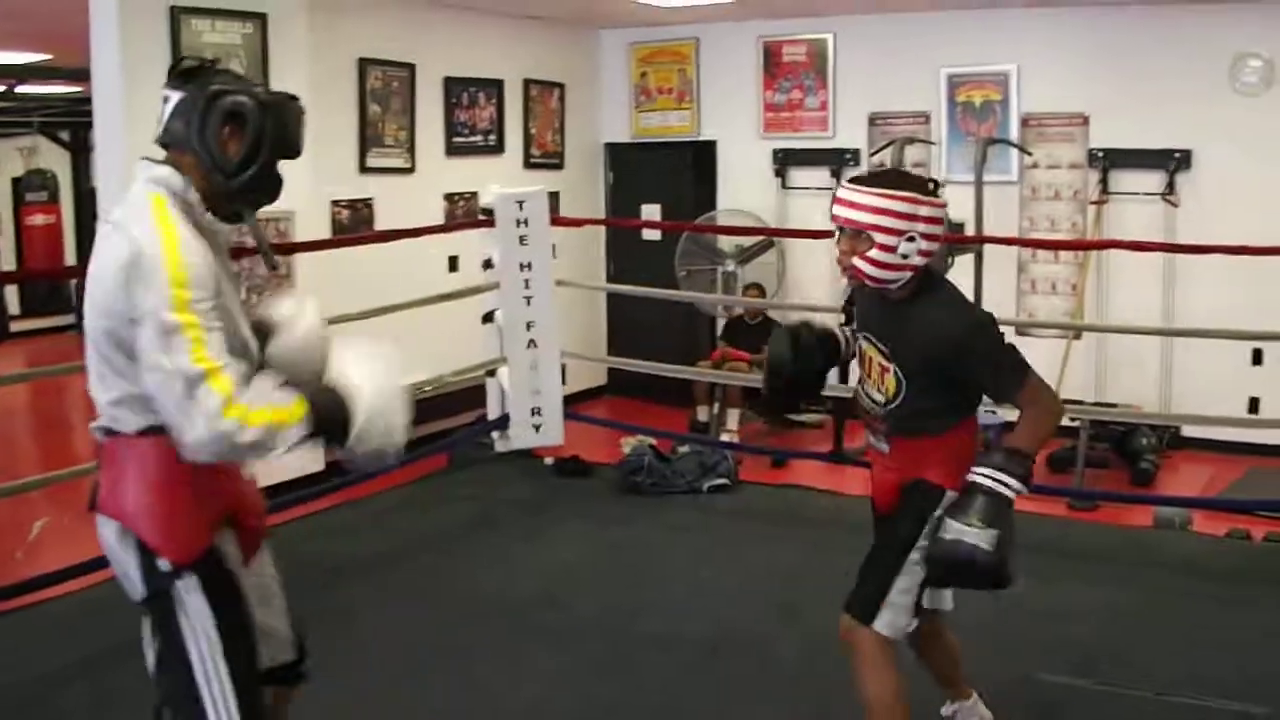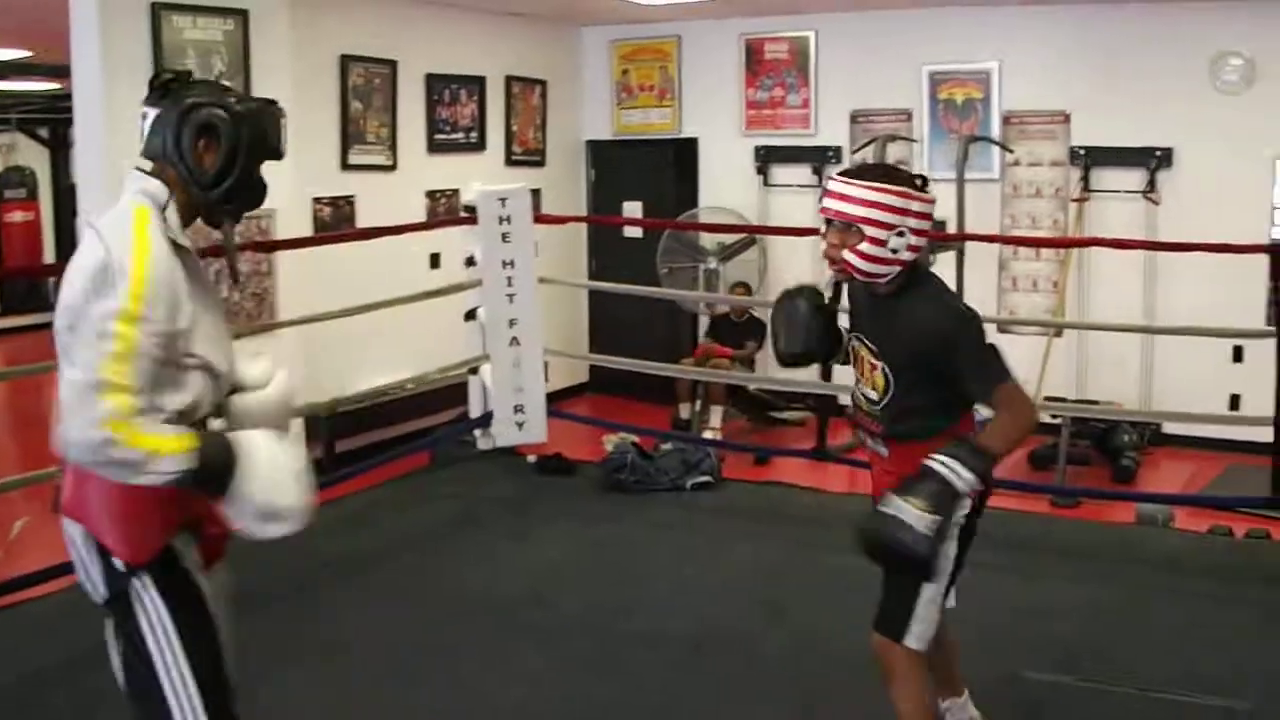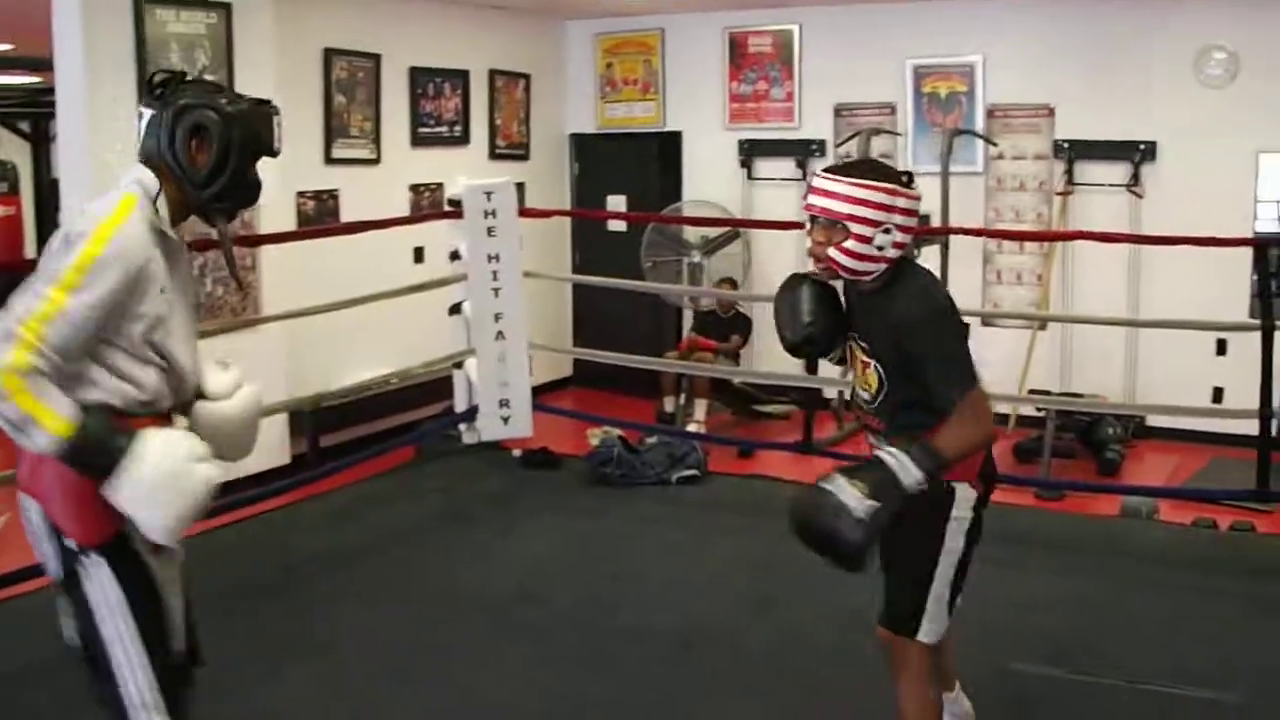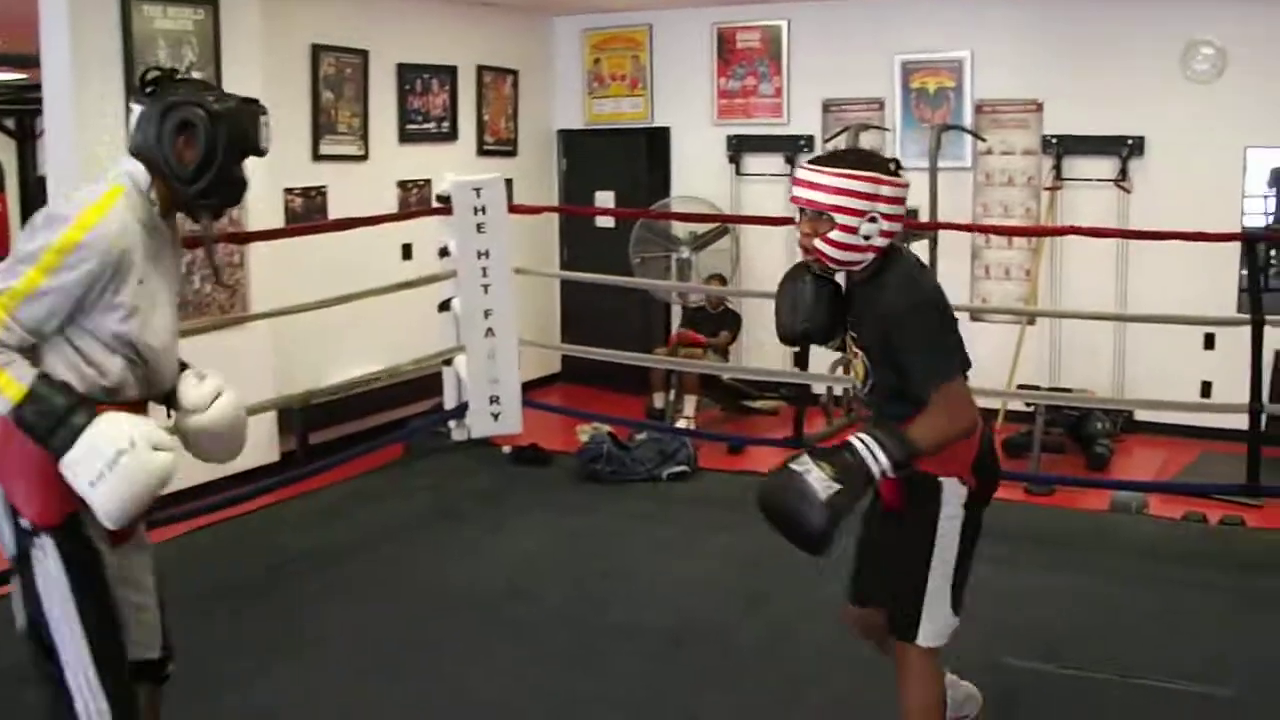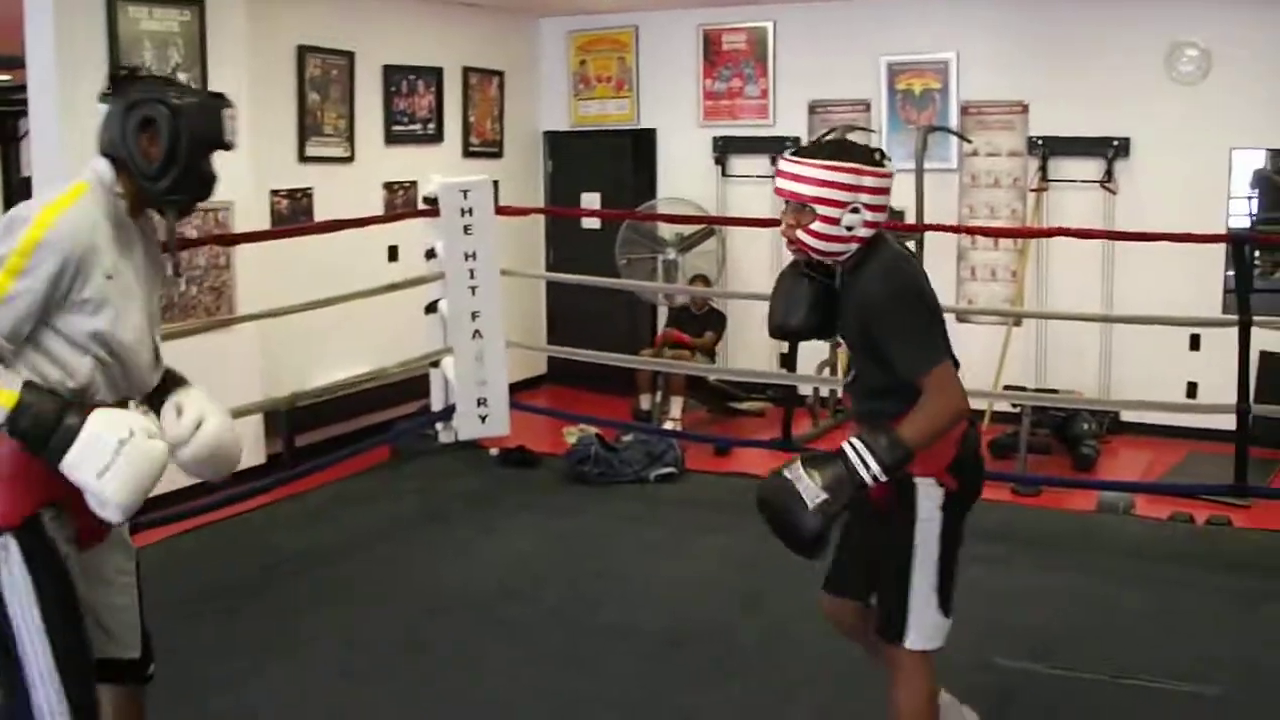
dt=0.1s
person 1, frame 1
left shoulder: (150, 219)
right shoulder: (166, 241)
right elbow: (209, 421)
left wrist: (261, 337)
right wrist: (332, 412)
left hip: (172, 477)
right hip: (169, 490)
person 1, frame 2
left shoulder: (167, 233)
right shoulder: (135, 250)
right elbow: (97, 426)
left wrist: (225, 377)
right wrist: (225, 466)
left hip: (169, 500)
right hip: (133, 502)
person 1, frame 3
left shoulder: (158, 229)
right shoulder: (115, 236)
left wrist: (192, 379)
right wrist: (112, 457)
left hip: (127, 487)
right hip: (86, 487)
left knee: (163, 668)
person 1, frame 4
left shoulder: (157, 225)
right shoulder: (98, 222)
left wrist: (179, 381)
right wrist: (67, 431)
left hip: (106, 479)
left knee: (140, 666)
person 1, frame 5
left shoulder: (135, 226)
right shoulder: (62, 222)
left wrist: (170, 392)
right wrist: (62, 432)
left hip: (91, 481)
left knee: (123, 667)
person 2, frame 1
left shoulder: (955, 324)
right shoulder: (873, 288)
left elbow: (1042, 404)
left wrist: (991, 491)
right wrist: (828, 342)
left hip: (938, 485)
right hip: (891, 474)
left knee: (863, 631)
right knee: (914, 616)
person 2, frame 2
left shoulder: (938, 316)
right shoulder: (870, 286)
left elbow: (1018, 412)
left wrist: (941, 482)
right wrist: (824, 331)
left hip: (943, 487)
right hip: (901, 477)
left knee: (895, 645)
right knee: (921, 621)
person 2, frame 3
left shoulder: (920, 309)
right shoulder: (863, 283)
left elbow: (977, 422)
left wrist: (886, 476)
right wrist: (821, 324)
left hip: (946, 485)
right hip: (905, 478)
left knee: (904, 639)
right knee: (915, 618)
person 2, frame 4
left shoulder: (902, 295)
right shoulder: (870, 274)
left elbow: (956, 412)
left wrist: (856, 463)
right wrist: (829, 317)
left hip: (943, 476)
right hip: (908, 472)
left knee: (912, 639)
right knee: (869, 611)
person 2, frame 5
left shoulder: (886, 283)
right shoulder: (858, 265)
left elbow: (948, 398)
left wrist: (850, 468)
right wrist: (819, 310)
left hip: (925, 477)
right hip: (895, 469)
left knee: (904, 640)
right knee: (844, 605)
person 3, frame 1
left shoulder: (771, 326)
right shoulder: (732, 322)
left elbow: (765, 357)
right elbow: (721, 348)
left wrist: (739, 355)
right wrist: (718, 356)
left hip: (756, 371)
right hip: (728, 365)
left knee: (735, 368)
right knee: (702, 366)
left ankle: (731, 431)
right ankle: (702, 422)
person 3, frame 2
left shoulder: (757, 325)
right shoulder: (718, 320)
left elbow: (749, 353)
right elbow: (705, 345)
left wrist: (722, 351)
right wrist: (702, 352)
left hip: (740, 368)
right hip: (711, 363)
left knee: (718, 365)
right knee: (685, 364)
left ankle: (714, 427)
right ankle: (684, 419)
person 3, frame 3
left shoulder: (743, 320)
right shoulder: (703, 316)
left elbow: (733, 347)
right elbow: (690, 339)
left wrist: (707, 343)
right wrist: (687, 345)
left hip: (726, 363)
right hip: (697, 356)
left knee: (702, 359)
right knee: (669, 357)
left ankle: (699, 422)
right ankle: (669, 414)
person 3, frame 4
left shoulder: (732, 317)
right shoulder: (693, 312)
left elbow: (722, 342)
right elbow: (680, 336)
left wrist: (696, 338)
right wrist: (676, 341)
left hip: (715, 359)
right hip: (686, 353)
left knee: (691, 355)
right knee: (659, 353)
left ankle: (688, 418)
right ankle: (658, 409)
person 3, frame 5
left shoulder: (717, 316)
right shoulder: (678, 312)
left elbow: (707, 343)
right elbow: (664, 336)
left wrist: (681, 337)
right wrist: (662, 340)
left hip: (701, 359)
right hip: (673, 354)
left knee: (679, 357)
right knee: (645, 355)
left ankle: (674, 419)
right ankle: (645, 410)
